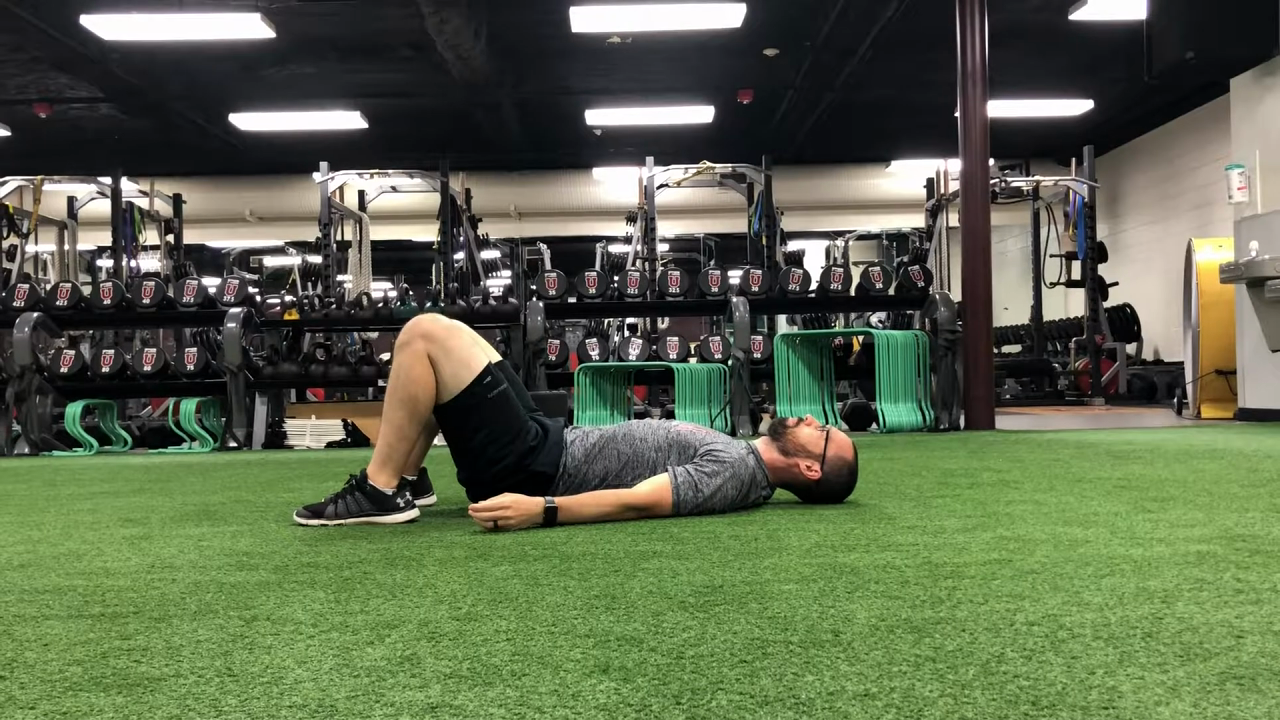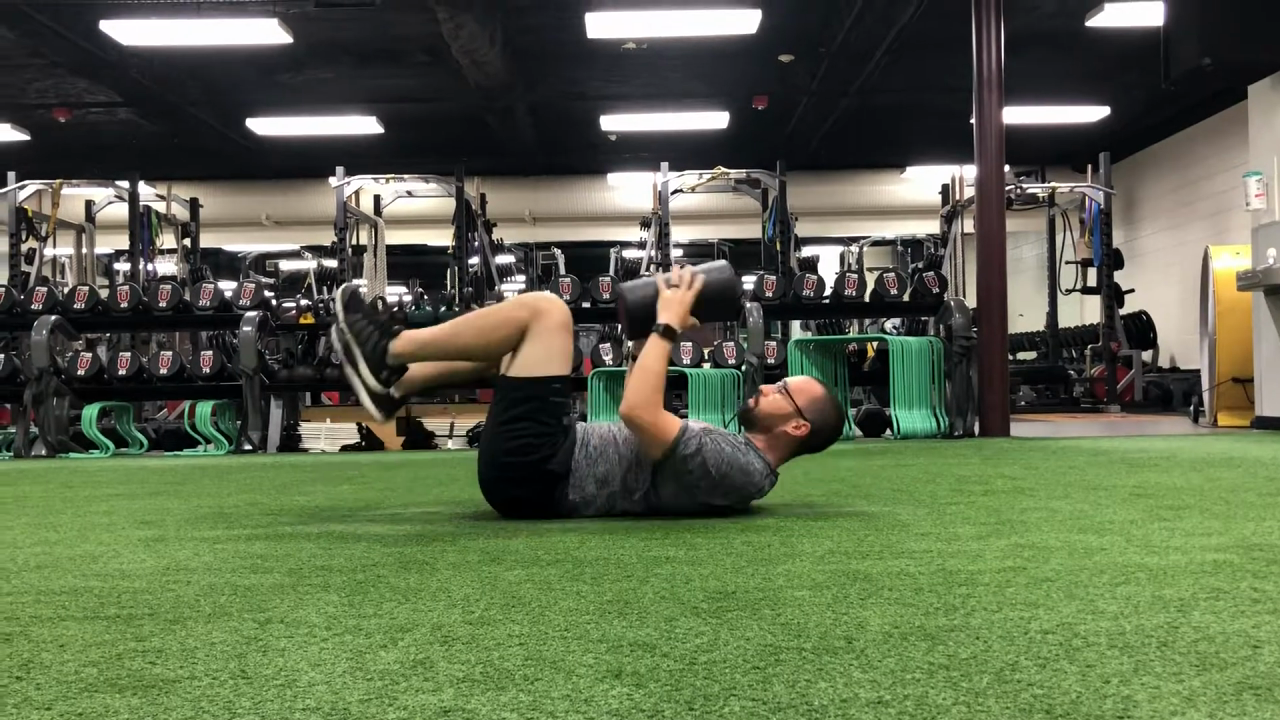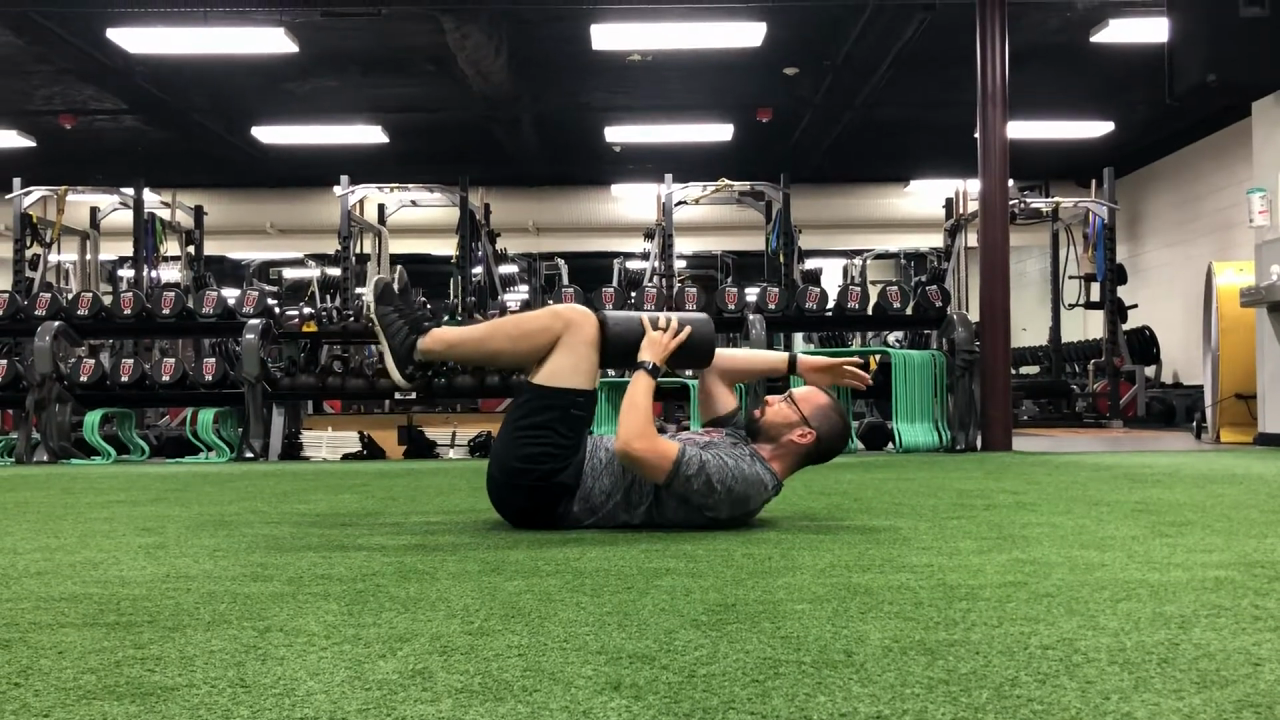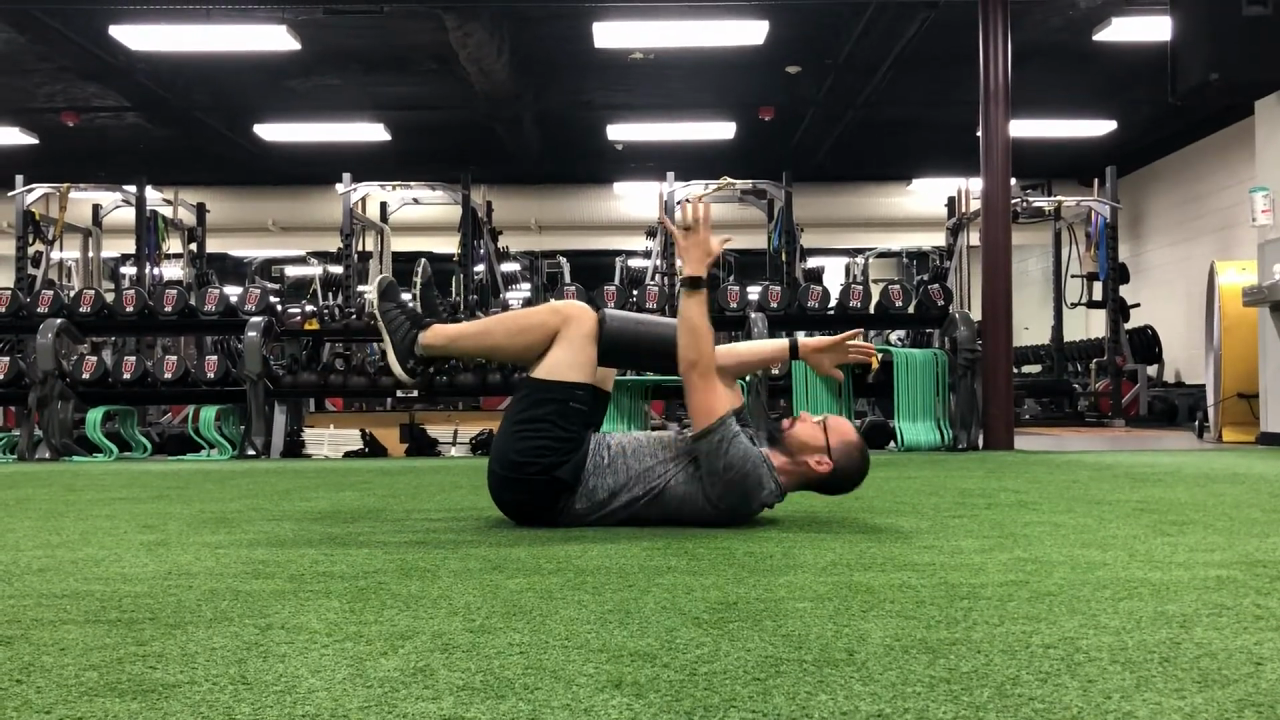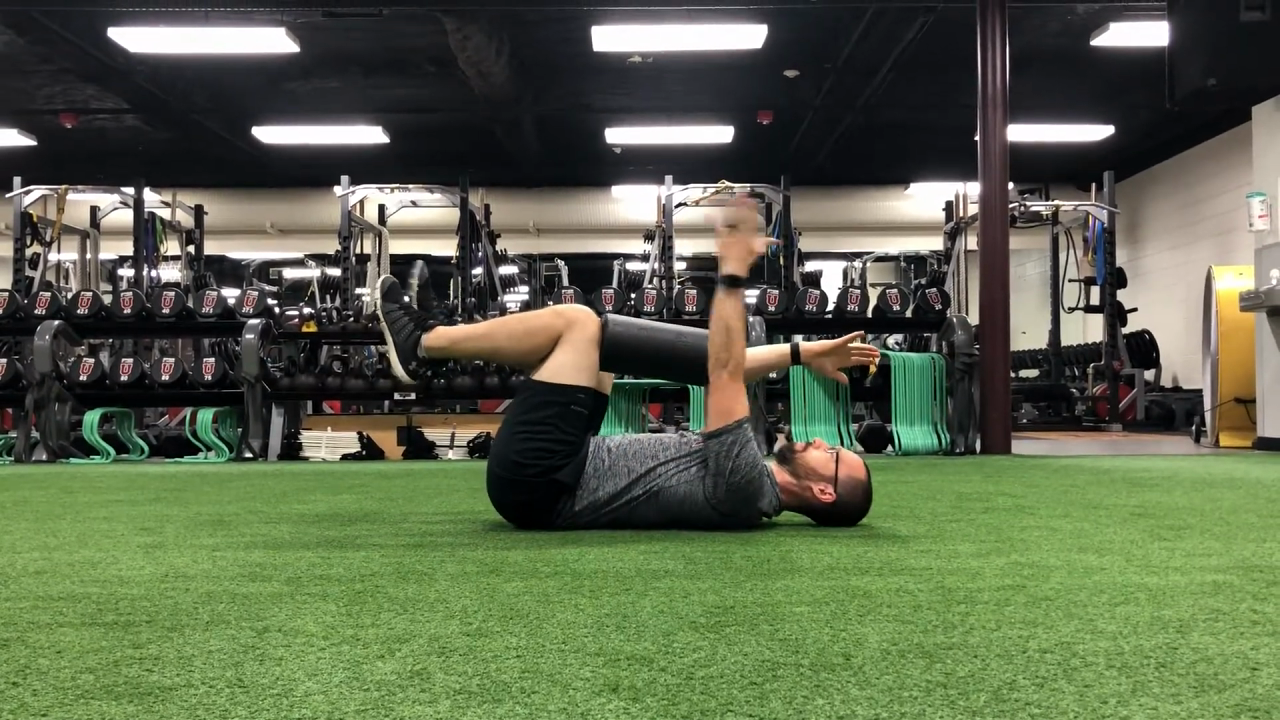
dt=1s
person 1, frame 1
left shoulder: (735, 471)
right shoulder: (734, 454)
left elbow: (635, 501)
left wrist: (540, 508)
left hip: (530, 467)
right hip: (552, 442)
left knee: (424, 334)
right knee: (442, 335)
left ankle: (381, 490)
right ankle: (406, 477)
person 1, frame 2
left shoulder: (735, 468)
right shoulder: (736, 455)
left elbow: (637, 413)
right elbow: (646, 420)
left wrist: (668, 324)
right wrist: (649, 347)
left hip: (531, 476)
right hip: (539, 473)
left knee: (544, 309)
right knee: (520, 333)
left ankle: (387, 354)
right ankle: (392, 382)
person 1, frame 3
left shoulder: (738, 479)
right shoulder: (740, 450)
left elbow: (632, 445)
right elbow: (713, 365)
left wrist: (648, 362)
right wrist: (798, 362)
left hip: (539, 484)
right hip: (548, 479)
left knee: (575, 320)
right knee: (574, 337)
left ankle: (417, 349)
right ankle: (430, 338)
person 1, frame 4
left shoulder: (744, 476)
right shoulder: (751, 459)
left elbow: (697, 372)
right elbow: (715, 367)
left wrist: (694, 273)
right wrist: (799, 347)
left hip: (538, 480)
right hip: (552, 478)
left knee: (575, 317)
right knee: (595, 338)
left ankle: (419, 341)
right ankle: (437, 334)
person 1, frame 5
left shoulder: (742, 491)
right shoulder: (753, 478)
left elbow: (726, 372)
right elbow: (722, 374)
left wrist: (733, 272)
right wrist: (805, 352)
left hip: (534, 480)
right hip: (545, 480)
left knee: (577, 320)
right knee: (577, 332)
left ankle: (421, 342)
right ankle: (425, 341)
